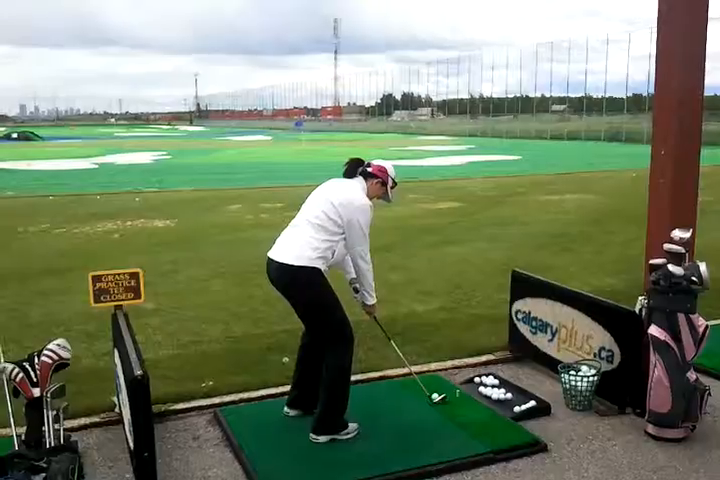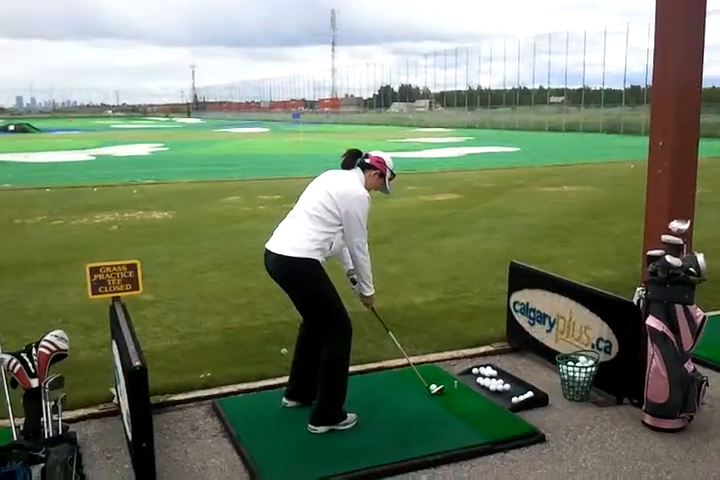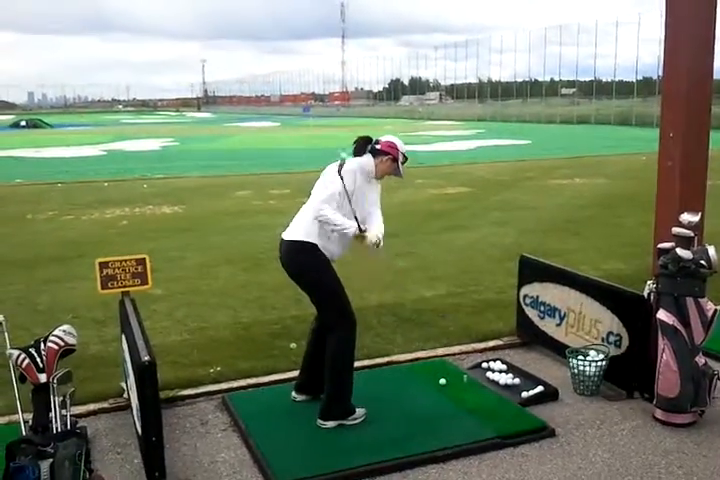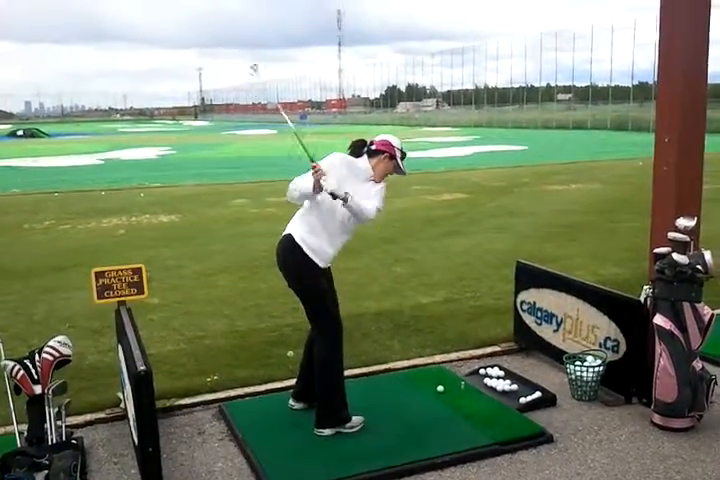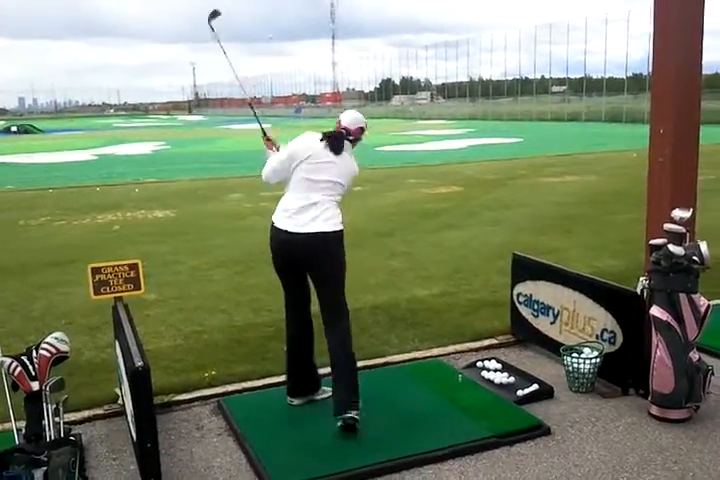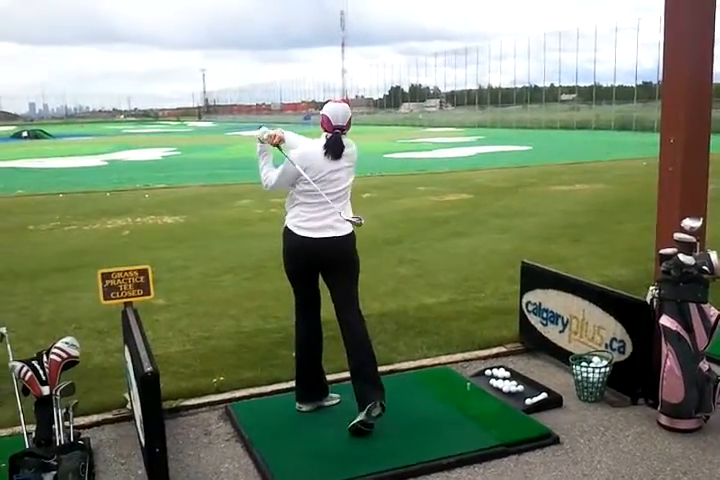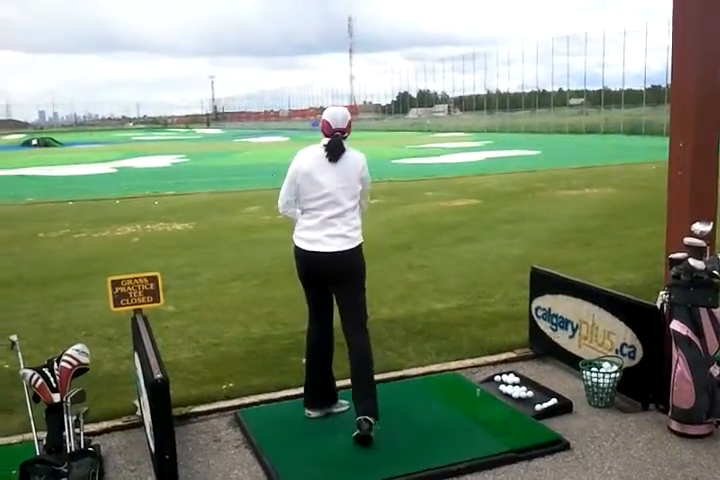
dt=0.5s
person 1, frame 1
left shoulder: (336, 186)
right shoulder: (359, 203)
right elbow: (361, 255)
left wrist: (353, 281)
right wrist: (368, 298)
left hip: (278, 262)
right hip: (300, 270)
left knee: (318, 329)
right knee: (340, 338)
left ankle: (300, 401)
right ankle: (328, 425)
person 1, frame 2
left shoulder: (333, 177)
right shoulder: (357, 195)
right elbow: (358, 246)
left wrist: (351, 274)
right wrist: (367, 289)
left hip: (276, 254)
right hip: (298, 262)
left knee: (316, 321)
right knee: (338, 329)
left ankle: (299, 392)
right ankle: (326, 415)
person 1, frame 3
left shoulder: (373, 185)
right shoulder: (350, 167)
left elbow: (376, 218)
right elbow: (322, 211)
left wrist: (373, 235)
right wrist: (352, 229)
left hip: (311, 250)
right hip: (303, 249)
left knee: (329, 316)
right knee: (343, 322)
left ankle: (308, 386)
right ankle: (335, 410)
person 1, frame 4
left shoulder: (377, 188)
right shoulder: (340, 163)
left elbow: (366, 212)
right elbow: (294, 193)
left wrist: (340, 192)
right wrist: (314, 184)
left hip: (318, 258)
right hip: (297, 250)
left knee: (324, 322)
right knee: (329, 328)
left ankle: (304, 393)
right ankle: (331, 417)
person 1, frame 5
left shoulder: (307, 141)
right shoulder: (351, 165)
left elbow: (271, 175)
left wrist: (272, 150)
right wrist: (280, 148)
left hip: (283, 235)
right hip: (325, 239)
left knee: (296, 310)
right knee: (335, 318)
left ankle: (300, 388)
right ankle: (347, 405)
person 1, frame 6
left shoulder: (305, 154)
right shoulder: (350, 151)
left elbow: (271, 183)
left wrist: (264, 148)
right wrist: (283, 136)
left hip: (299, 242)
right hip: (339, 243)
left knee: (307, 315)
right knee: (350, 315)
left ankle: (309, 394)
right ankle: (370, 397)
person 1, frame 7
left shoulder: (302, 158)
right shoulder: (358, 161)
left elbow: (285, 206)
left hip: (307, 252)
right hip: (346, 253)
left knee: (319, 321)
right knee: (355, 329)
left ankle: (318, 400)
right ankle: (365, 412)
